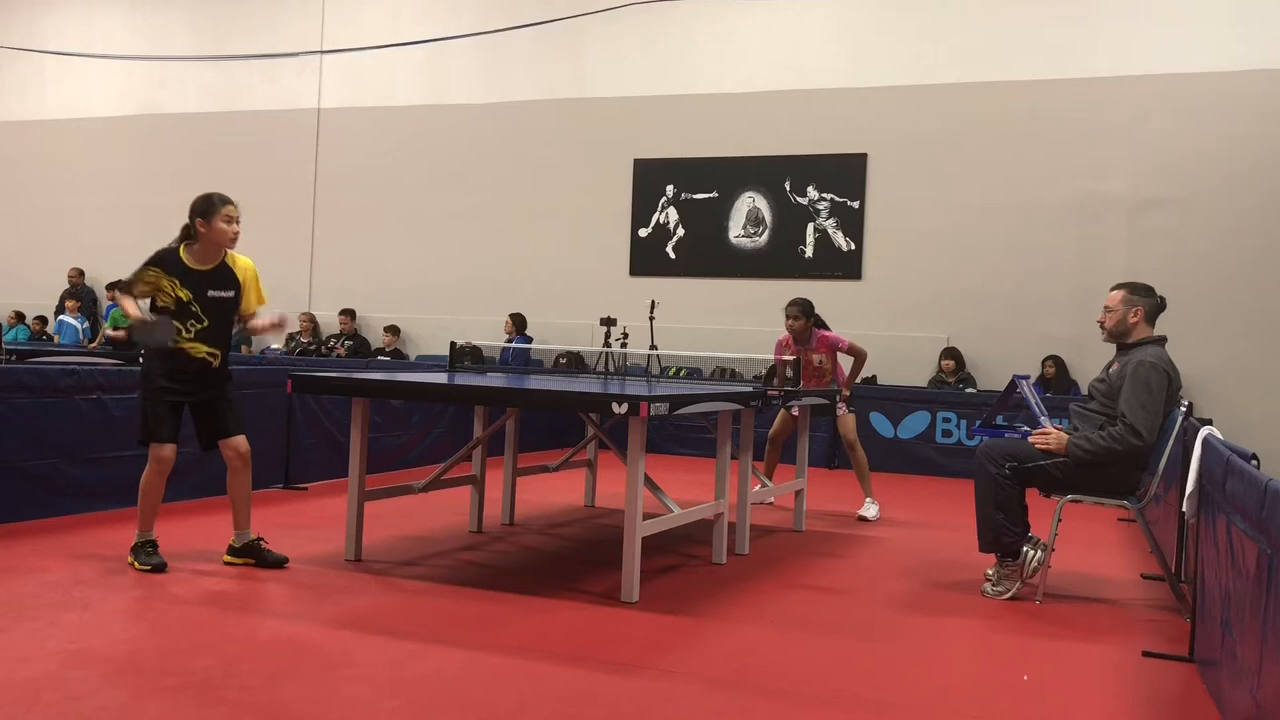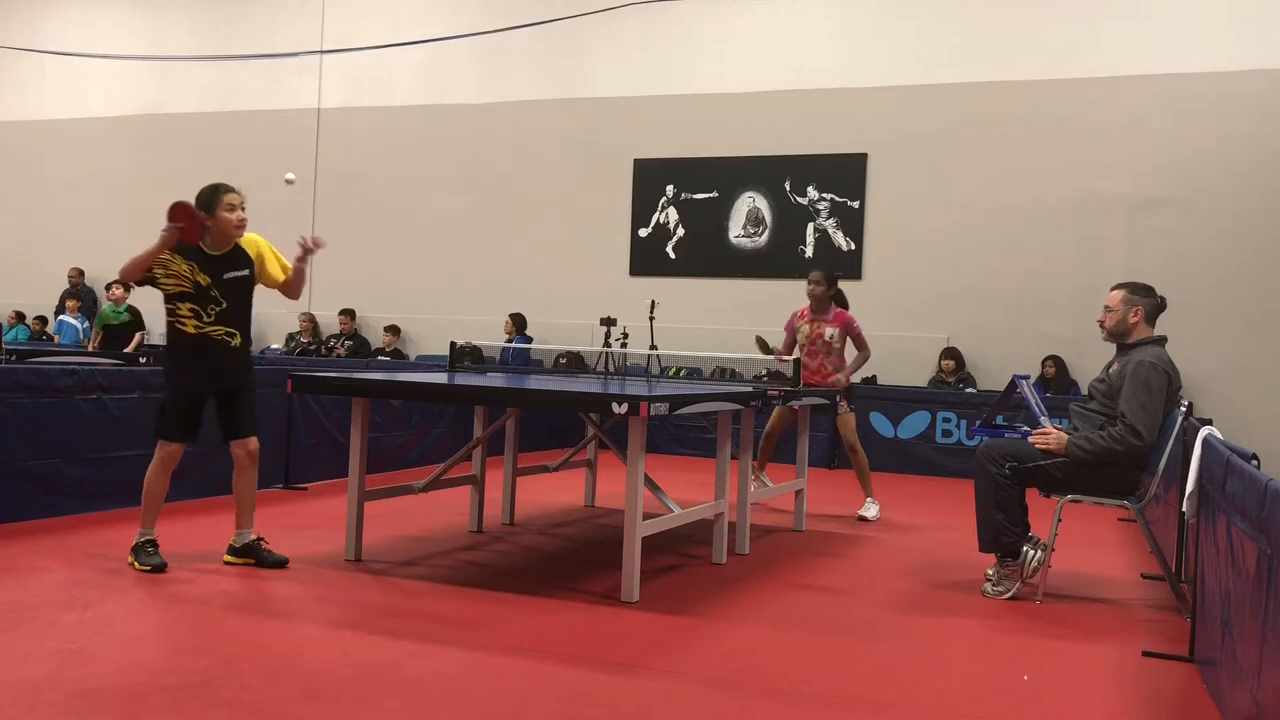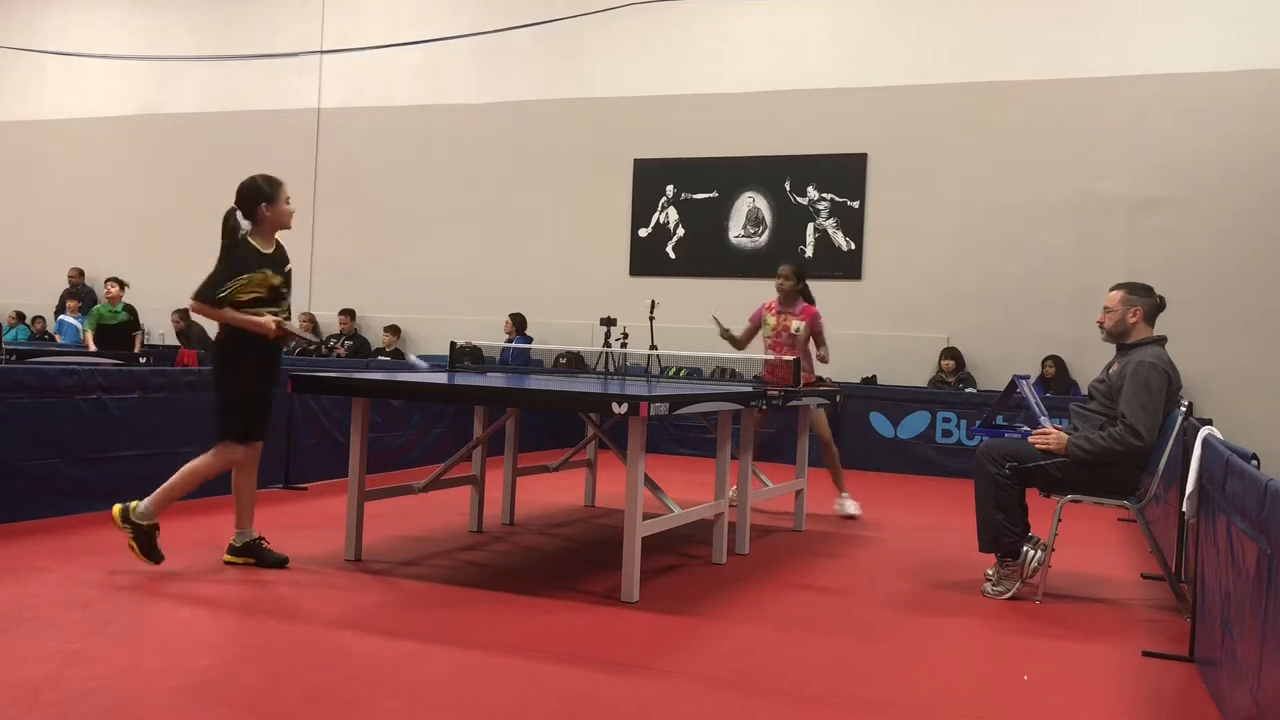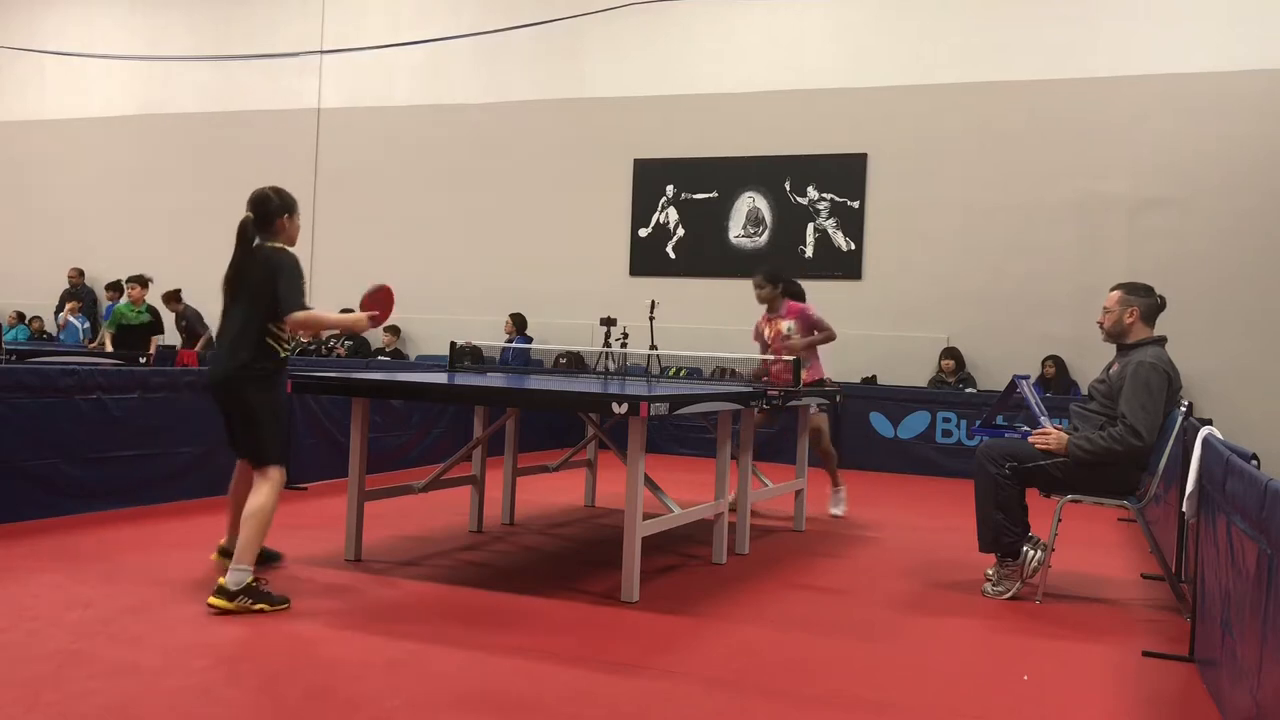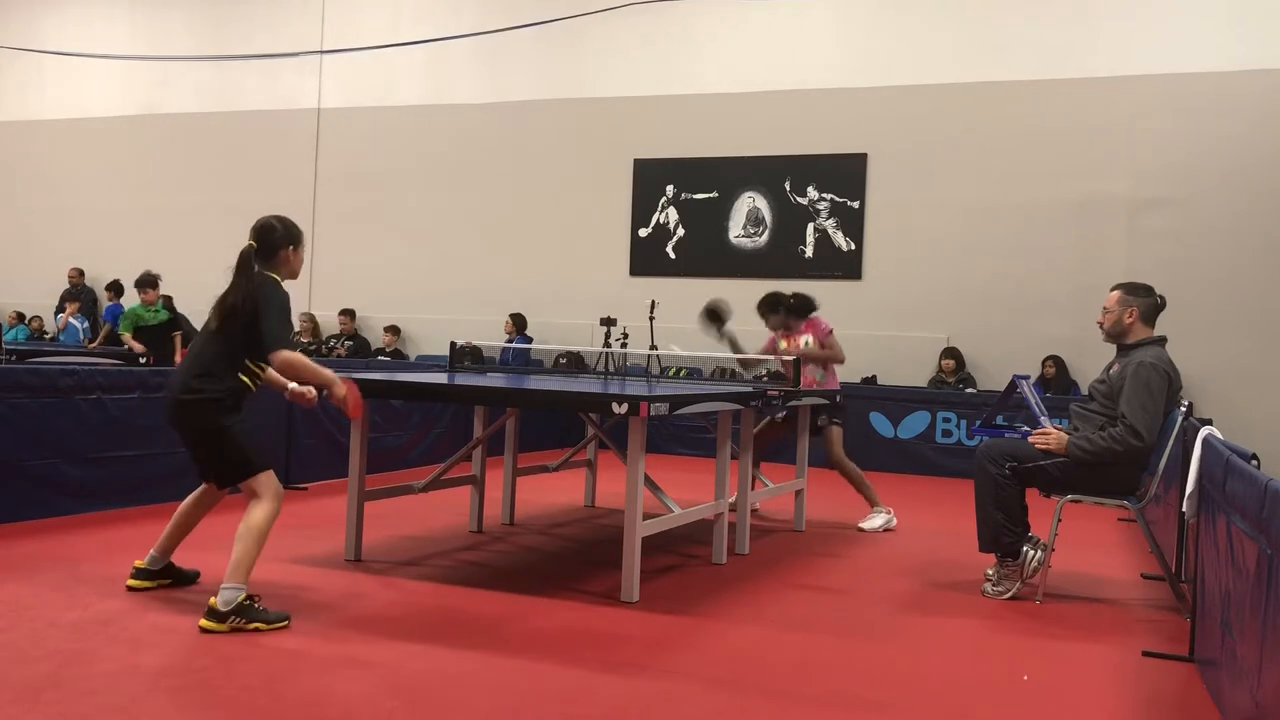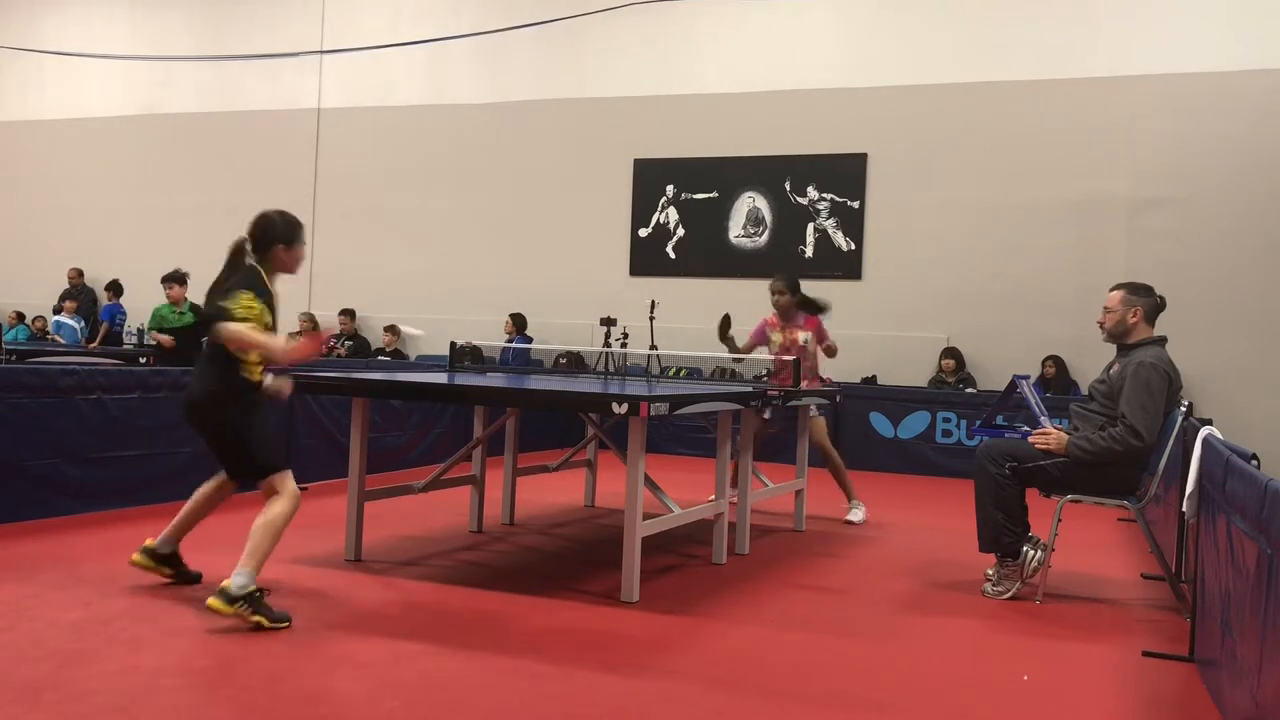
dt=0.4s
person 1, frame 1
left shoulder: (241, 269)
right shoulder: (165, 261)
left elbow: (248, 318)
right elbow: (124, 294)
left wrist: (266, 324)
right wrist: (136, 316)
left hip: (212, 379)
right hip: (163, 375)
left knee: (239, 452)
right knee: (163, 456)
left ankle: (243, 542)
right ankle: (143, 541)
person 1, frame 2
left shoulder: (252, 248)
right shoulder: (179, 252)
left elbow: (292, 291)
right elbow: (126, 277)
left wrist: (302, 262)
right wrist: (159, 246)
left hip: (234, 368)
right hip: (185, 367)
left knee: (247, 451)
right knee: (169, 452)
left ankle: (244, 541)
right ankle: (144, 540)
person 1, frame 3
left shoulder: (275, 248)
right shoulder: (242, 254)
right elbow: (201, 304)
right wrist: (254, 322)
left hip: (260, 364)
right hip: (240, 363)
left knee: (251, 451)
right knee: (231, 454)
left ankle: (243, 540)
right ankle: (141, 514)
person 1, frame 4
left shoulder: (247, 258)
right shoulder: (281, 260)
right elbow: (294, 317)
right wrist: (350, 322)
left hip: (228, 374)
right hip: (253, 377)
left knee: (249, 462)
right knee: (270, 476)
left ankle: (234, 544)
right ankle: (237, 584)
person 1, frame 5
left shoulder: (248, 287)
right shoulder: (270, 291)
right elbow: (281, 356)
left wrist: (288, 387)
right wrist: (330, 378)
left hip: (192, 398)
right hip: (207, 405)
left knee: (219, 485)
right knee: (267, 493)
left ankle: (152, 566)
right ankle: (228, 604)
person 1, frame 6
left shoulder: (259, 283)
right shoulder: (245, 283)
right elbow: (228, 332)
left wrist: (264, 379)
right wrist: (270, 345)
left hip: (228, 399)
right hip: (225, 402)
left knee: (233, 479)
right knee: (285, 491)
left ankle: (161, 549)
right ankle: (238, 590)
person 2, frame 1
left shoulder: (1147, 364)
right shoulder: (1130, 356)
left elbow: (1133, 437)
left wrist: (1070, 445)
right wrist: (1067, 433)
left hip: (1109, 468)
right hip: (1094, 455)
left knee: (994, 455)
right knee: (996, 452)
left ankle: (1013, 552)
right ankle: (1019, 546)
person 2, frame 2
left shoulder: (1147, 364)
right shoulder: (1131, 355)
left elbow: (1133, 437)
left wrist: (1069, 445)
right wrist: (1067, 434)
left hip: (1110, 468)
right hip: (1095, 456)
left knee: (993, 454)
right knee: (997, 452)
left ankle: (1013, 554)
right ankle: (1020, 545)
person 2, frame 3
left shoulder: (1147, 365)
right shoulder: (1130, 356)
left elbow: (1133, 438)
left wrist: (1070, 445)
right wrist: (1068, 434)
left hip: (1109, 468)
right hip: (1095, 455)
left knee: (994, 455)
right knee: (996, 452)
left ankle: (1013, 553)
right ankle: (1020, 545)
person 2, frame 4
left shoulder: (1147, 365)
right shoulder: (1131, 356)
left elbow: (1133, 438)
left wrist: (1070, 445)
right wrist: (1067, 434)
left hip: (1109, 469)
right hip: (1095, 456)
left knee: (994, 455)
right knee: (997, 452)
left ankle: (1013, 554)
right ankle: (1020, 545)
person 2, frame 5
left shoulder: (1147, 365)
right shoulder: (1131, 357)
left elbow: (1133, 438)
left wrist: (1070, 445)
right wrist: (1068, 433)
left hip: (1108, 468)
right hip: (1094, 455)
left knee: (994, 455)
right knee: (996, 452)
left ankle: (1013, 553)
right ankle: (1020, 545)
person 2, frame 6
left shoulder: (1147, 365)
right shoulder: (1131, 356)
left elbow: (1133, 438)
left wrist: (1070, 445)
right wrist: (1067, 434)
left hip: (1109, 469)
right hip: (1094, 457)
left knee: (994, 454)
right knee: (997, 452)
left ankle: (1013, 554)
right ankle: (1020, 545)
person 3, frame 1
left shoulder: (827, 339)
right shoulder: (783, 344)
left elbow: (861, 354)
left wrist: (847, 386)
left knee: (850, 440)
right knee: (774, 436)
left ankle: (870, 501)
person 3, frame 2
left shoulder: (844, 319)
right shoulder: (797, 318)
left elbow: (865, 351)
right elbow: (785, 354)
left wrist: (845, 374)
left hip: (834, 386)
right hip: (802, 384)
left knee: (850, 441)
right knee: (770, 432)
left ankle: (871, 500)
person 3, frame 3
left shoulder: (810, 314)
right shoulder: (764, 310)
left elbow: (822, 346)
right elbow: (741, 344)
left wrist: (823, 354)
right wrist: (728, 336)
left hip: (803, 383)
left knee: (825, 439)
left ankle: (843, 496)
right ankle: (740, 489)
person 3, frame 4
left shoulder: (798, 310)
right shoulder: (762, 324)
left elbow: (831, 334)
left wrist: (803, 342)
left hip: (809, 383)
left knee: (820, 441)
left ankle: (837, 489)
person 3, frame 5
left shoulder: (815, 325)
right shoulder: (778, 339)
left elbow: (838, 357)
right elbow: (750, 364)
left wrist: (802, 353)
right wrist: (733, 343)
left knee: (836, 457)
right knee: (757, 439)
left ankle: (881, 510)
person 3, frame 6
left shoulder: (813, 322)
right shoulder: (767, 325)
left elbow: (831, 351)
right elbow: (742, 353)
left wrist: (829, 348)
right wrist: (729, 343)
left knee: (823, 445)
left ankle: (855, 503)
right ankle: (732, 488)
